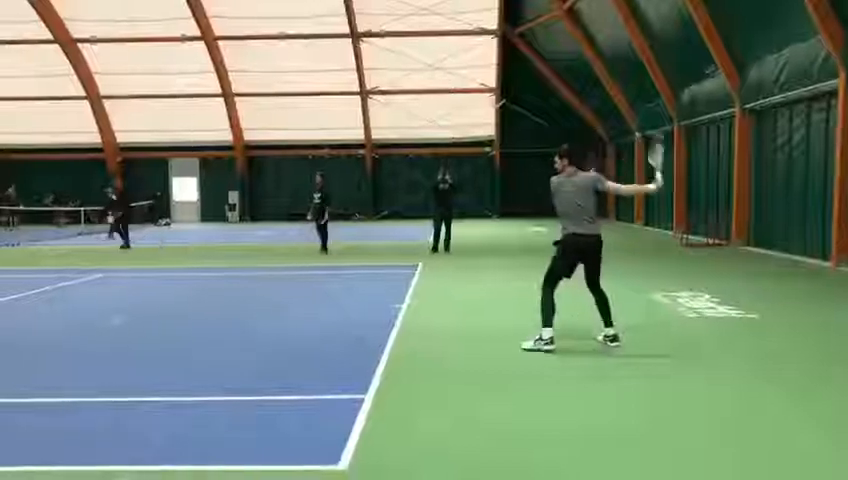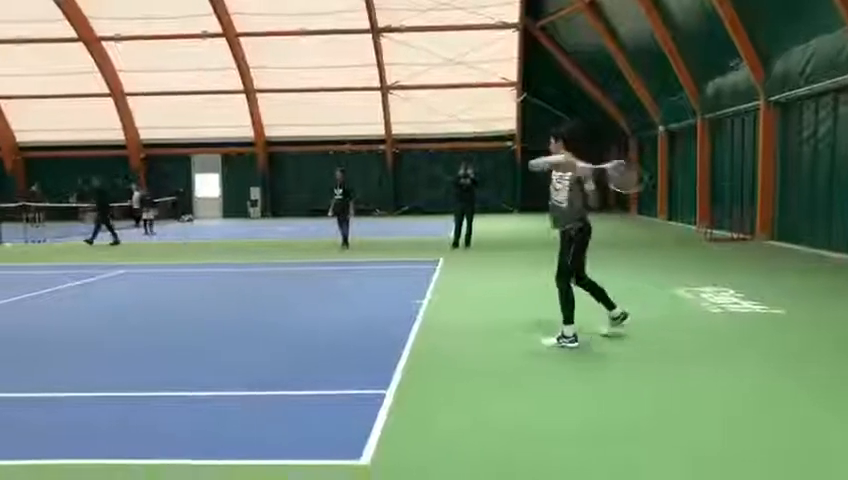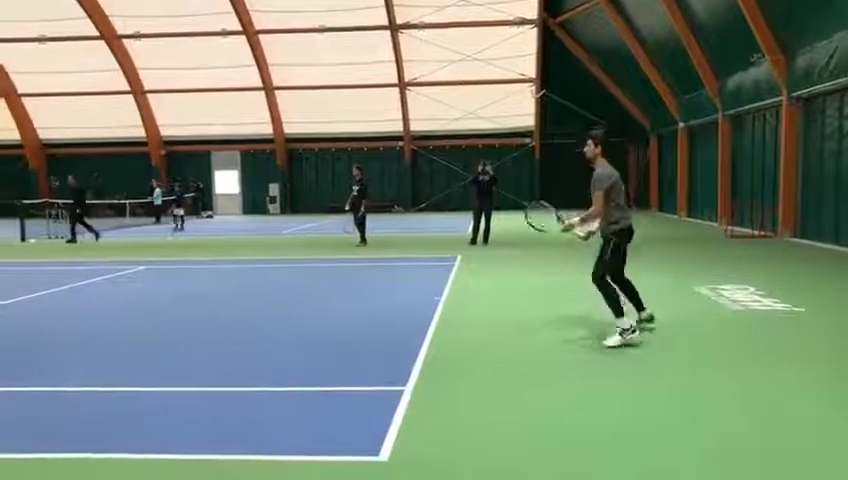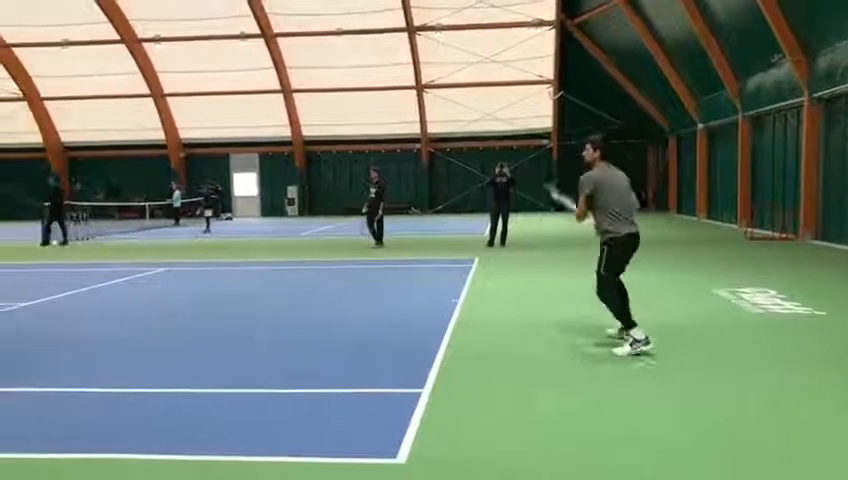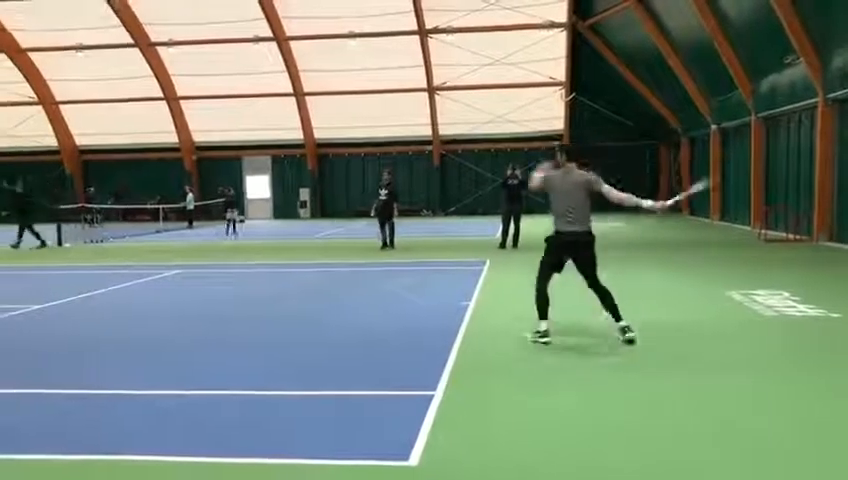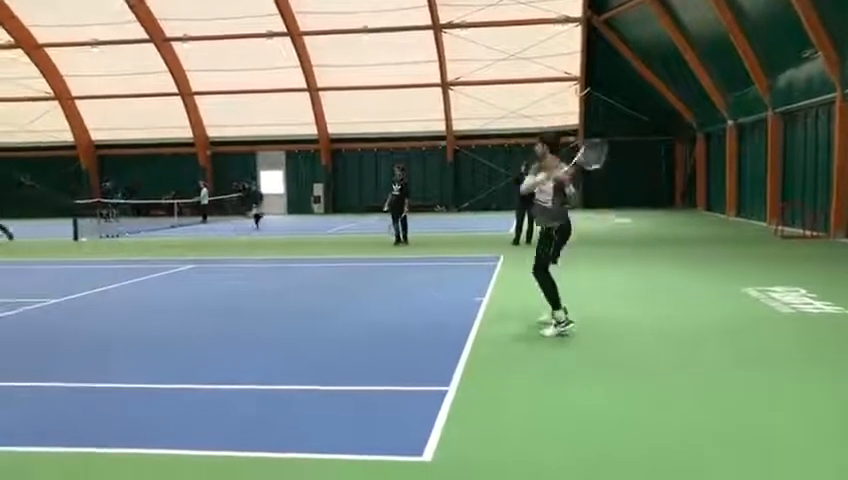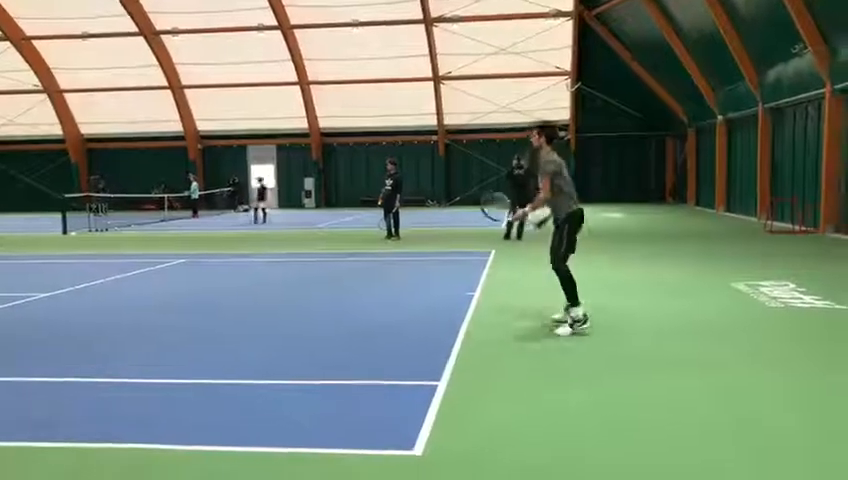
dt=0.7s
person 1, frame 1
left shoulder: (555, 183)
right shoulder: (591, 179)
right elbow: (620, 190)
right wrist: (650, 187)
left hip: (570, 241)
right hip: (593, 240)
left knee: (548, 286)
right knee: (594, 286)
left ankle: (546, 336)
right ankle: (610, 333)
person 1, frame 2
left shoulder: (582, 168)
right shoulder: (554, 163)
right elbow: (533, 165)
left wrist: (587, 179)
right wrist: (559, 158)
left hip: (576, 230)
right hip: (567, 230)
left knee: (563, 279)
right knee: (578, 277)
left ankle: (568, 335)
right ankle: (616, 313)
person 1, frame 3
left shoulder: (601, 173)
right shoulder: (604, 172)
left elbow: (597, 210)
left wrist: (575, 222)
left hip: (617, 232)
right hip: (616, 231)
left knee: (599, 276)
right knee: (616, 276)
left ankle: (626, 327)
right ankle: (644, 316)
person 1, frame 4
left shoulder: (588, 178)
right shoulder: (620, 175)
left elbow: (580, 214)
right elbow: (635, 205)
left wrist: (581, 213)
left hip: (615, 241)
right hip: (631, 236)
left knee: (604, 290)
right knee: (611, 280)
left ankle: (639, 338)
right ankle: (627, 327)
person 1, frame 5
left shoulder: (551, 176)
right shoulder: (588, 178)
left elbow: (533, 186)
right elbow: (616, 196)
left wrist: (540, 172)
right wrist: (649, 204)
left hip: (561, 239)
right hip: (585, 238)
left knee: (542, 281)
right knee: (595, 285)
left ankle: (542, 330)
right ankle: (623, 327)
person 1, frame 6
left shoulder: (562, 170)
right shoulder: (539, 169)
right elbow: (524, 189)
left wrist: (566, 181)
right wrist: (540, 179)
left hip: (558, 227)
right hip: (547, 227)
left knee: (539, 270)
right knee: (542, 269)
left ankle: (561, 320)
right ankle: (559, 312)
person 1, frame 7
left shoulder: (547, 161)
right shoulder: (550, 159)
left elbow: (544, 195)
left wrist: (526, 210)
left hip: (569, 216)
right hip: (565, 216)
left knee: (558, 263)
right knee: (558, 262)
left ankle: (579, 317)
right ankle: (572, 308)
